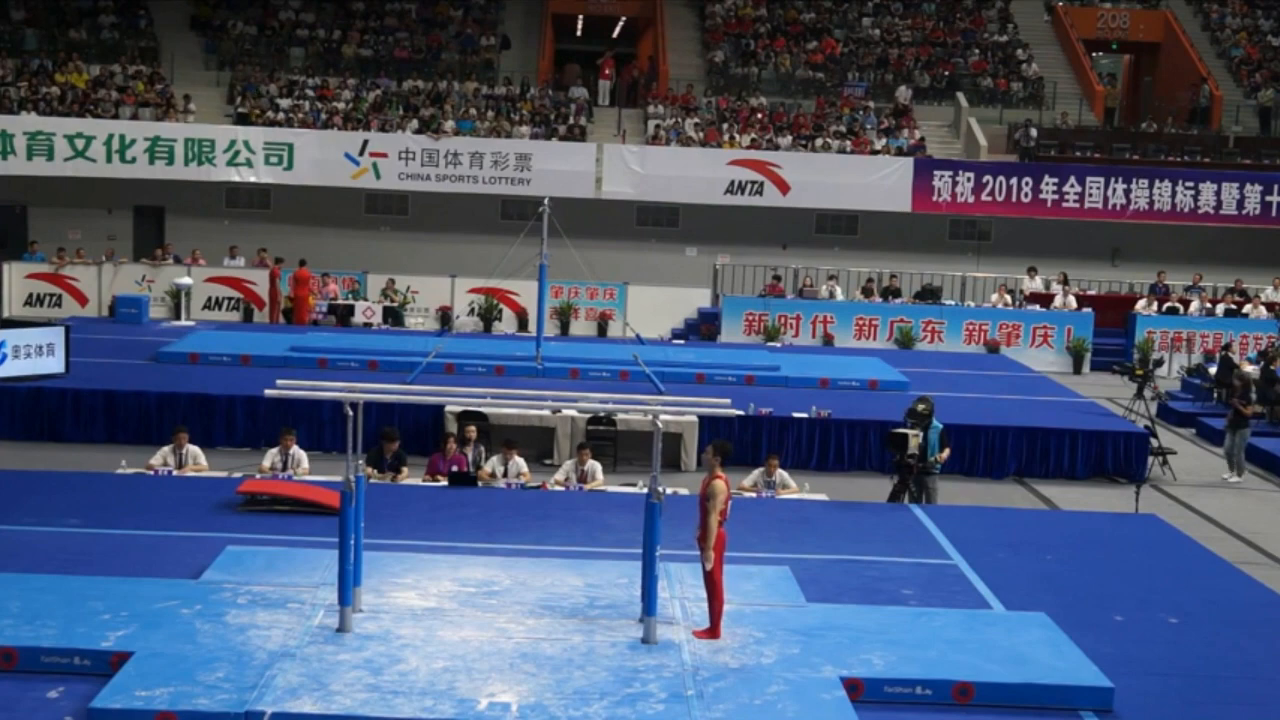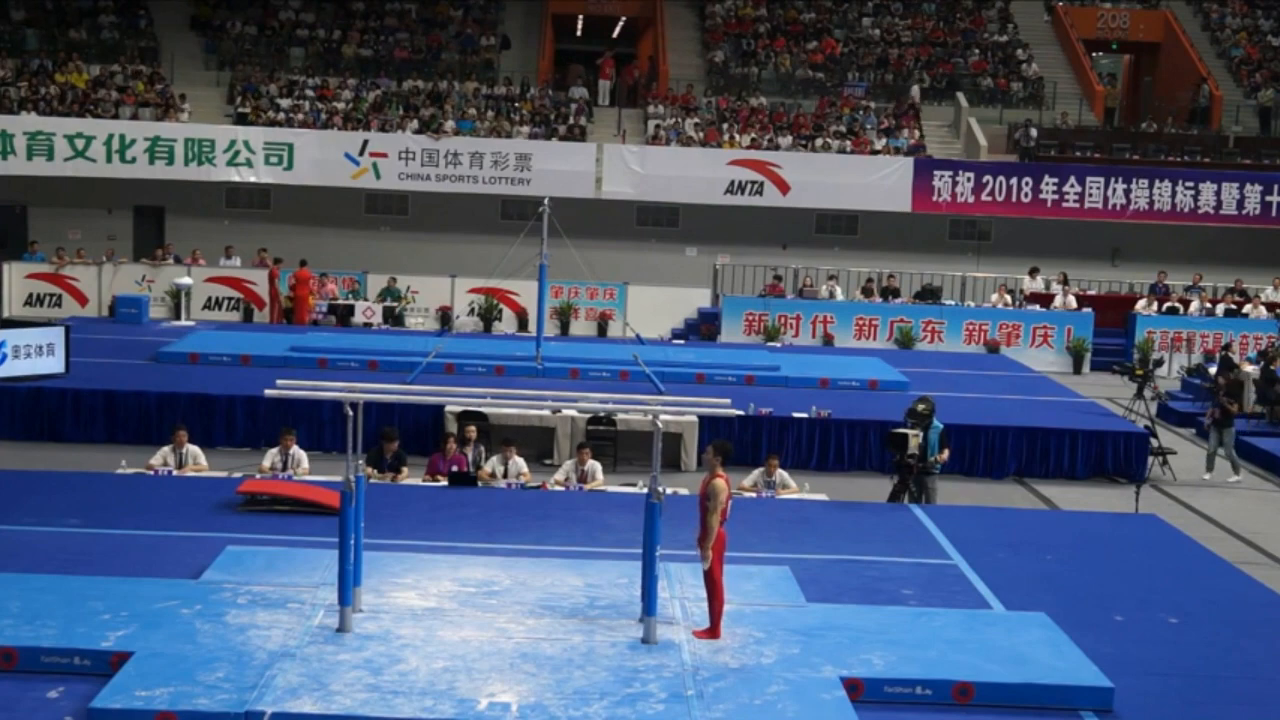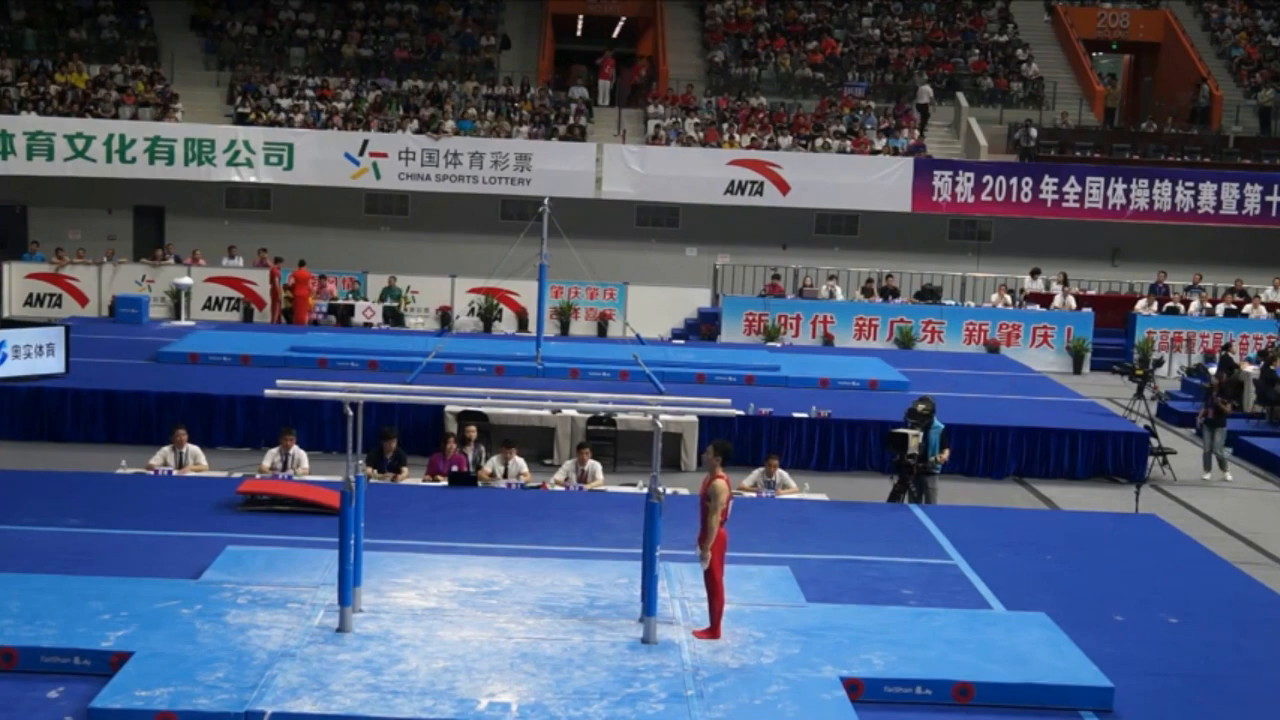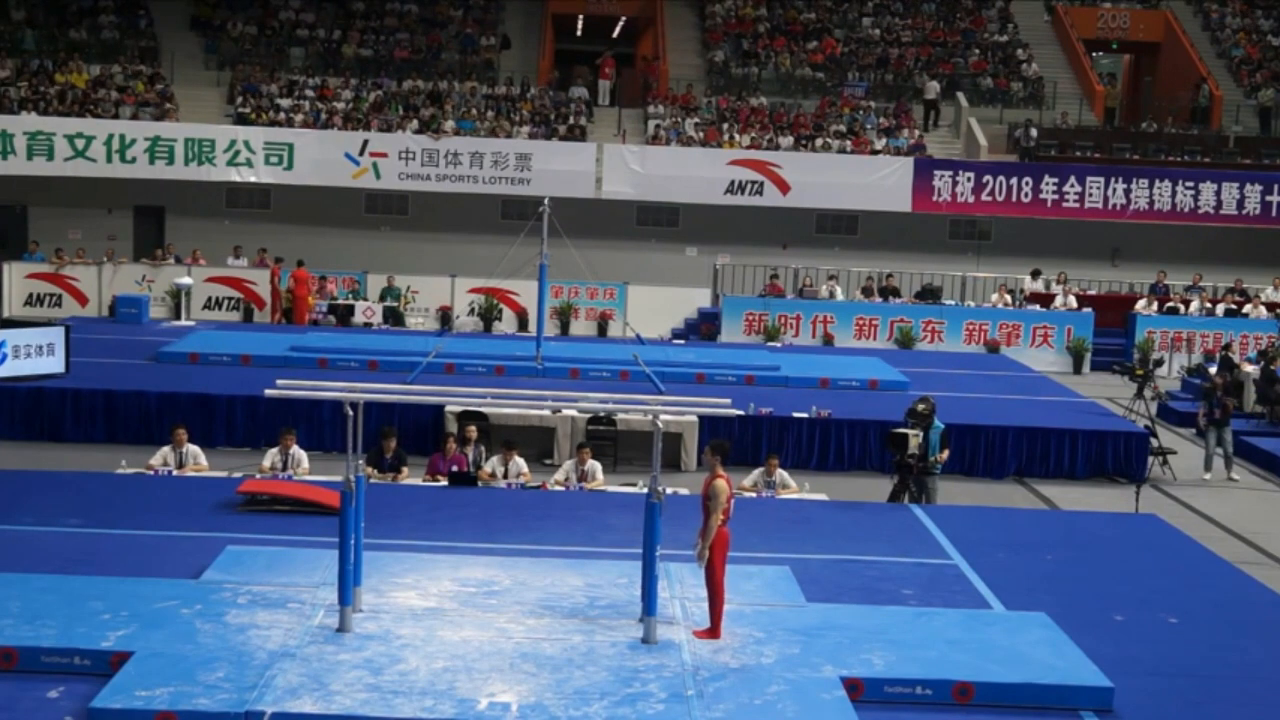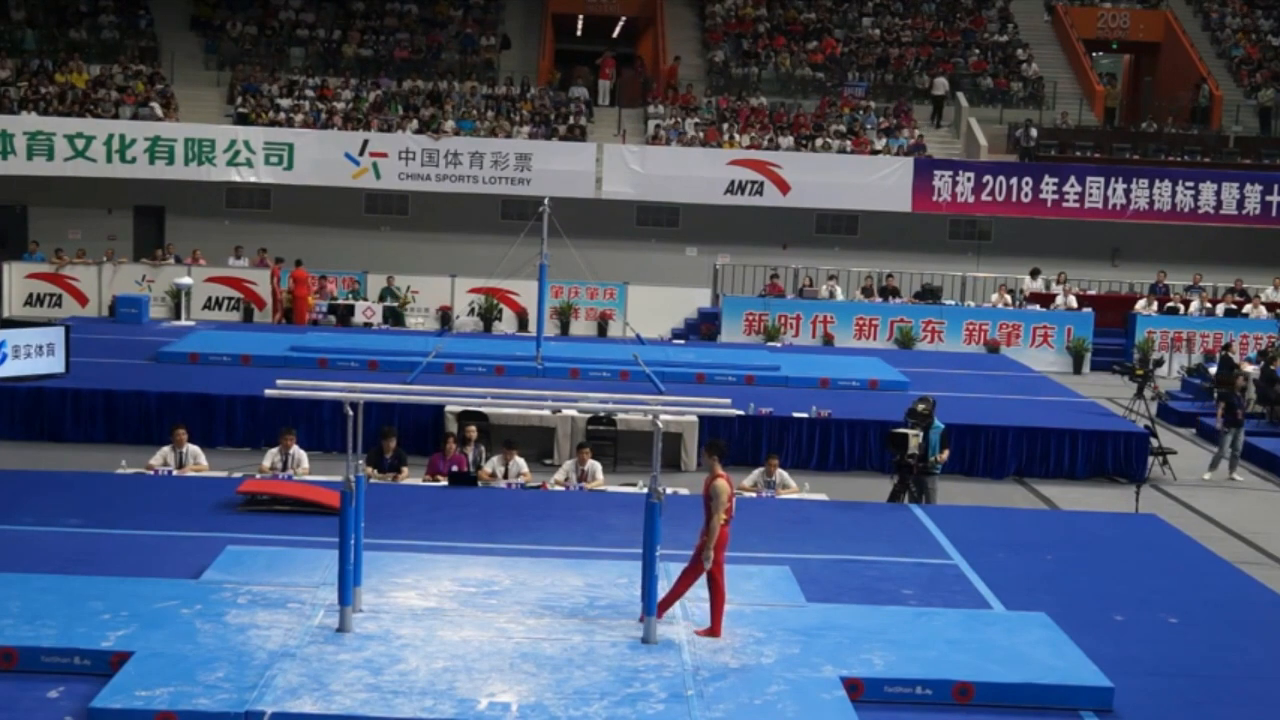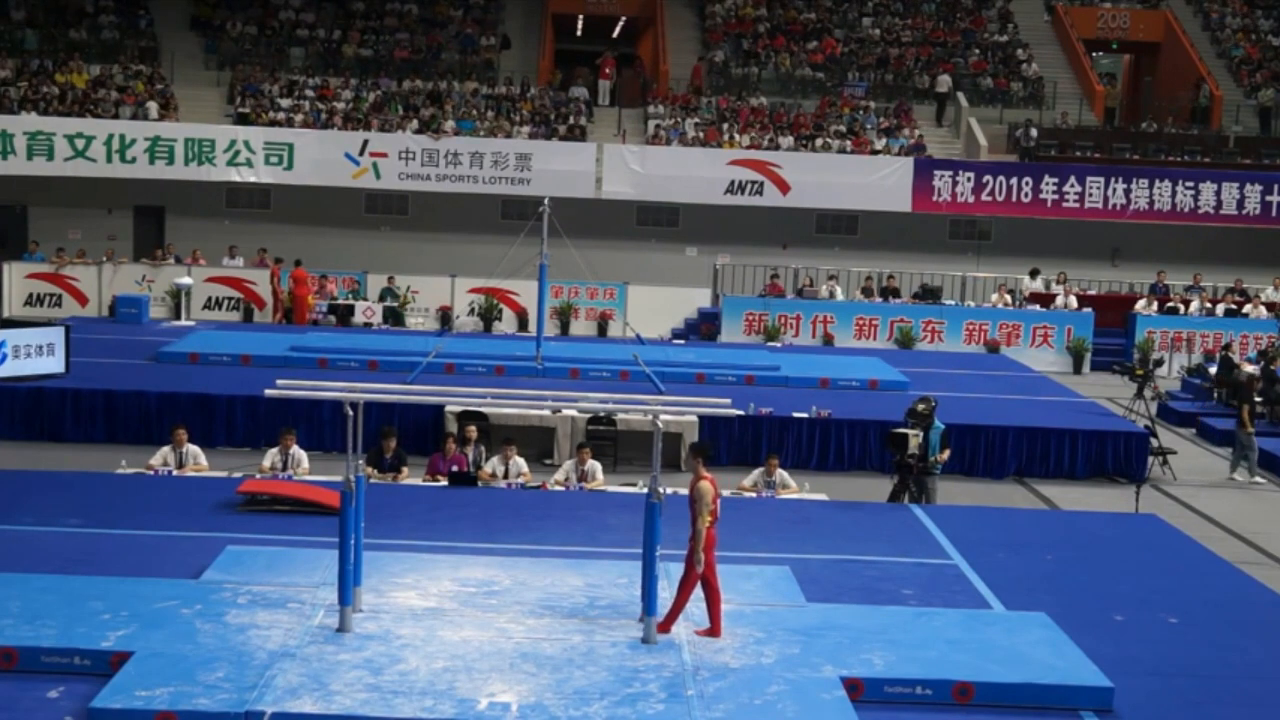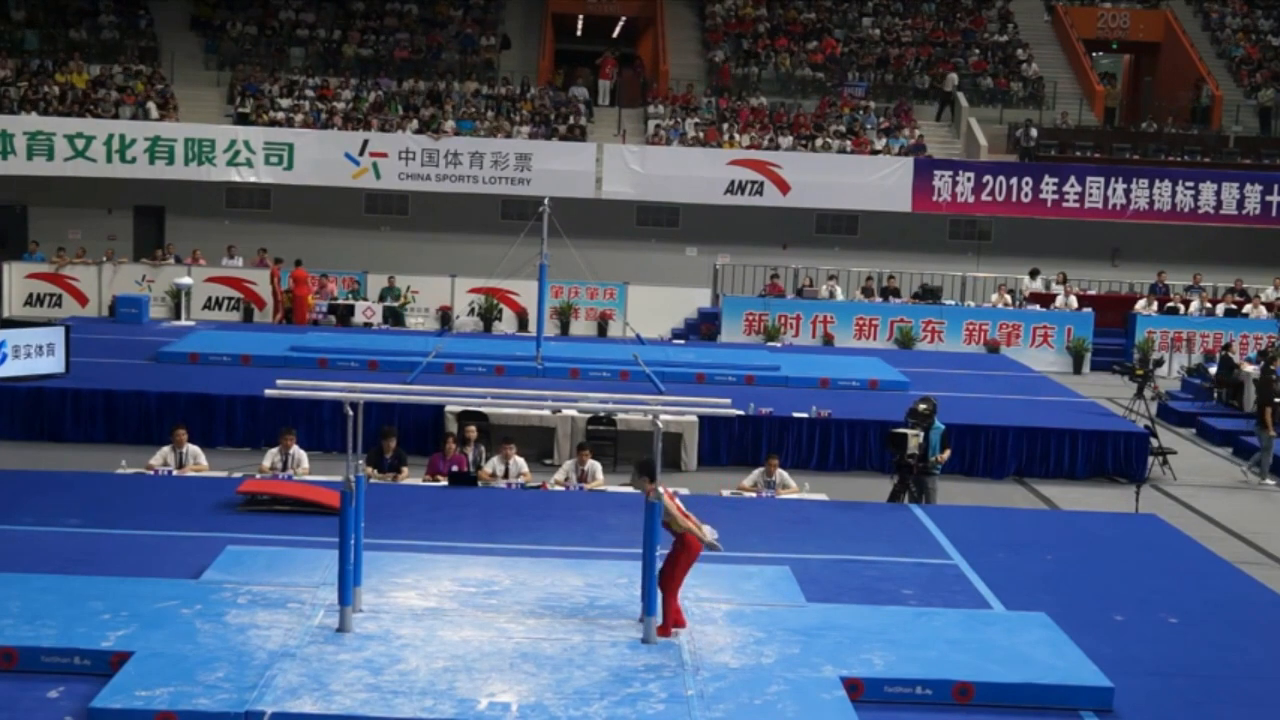
dt=0.5s
person 1, frame 1
left shoulder: (717, 484)
right shoulder: (710, 478)
left elbow: (714, 517)
left wrist: (709, 547)
right wrist: (701, 535)
left hip: (713, 537)
right hip: (708, 537)
left knee: (714, 584)
right knee: (710, 583)
left ankle: (714, 630)
right ankle: (712, 627)
person 1, frame 2
left shoulder: (717, 484)
right shoulder: (710, 478)
left elbow: (714, 517)
left wrist: (708, 547)
right wrist: (702, 540)
left hip: (714, 538)
right hip: (708, 536)
left knee: (714, 584)
right knee: (710, 584)
left ankle: (714, 630)
right ankle: (712, 627)
person 1, frame 3
left shoulder: (718, 484)
right shoulder: (711, 478)
left elbow: (715, 518)
left wrist: (707, 547)
right wrist: (702, 540)
left hip: (714, 538)
right hip: (709, 536)
left knee: (714, 584)
right knee: (711, 584)
left ankle: (714, 630)
right ankle: (713, 627)
person 1, frame 4
left shoulder: (718, 484)
right shoulder: (712, 478)
left elbow: (715, 518)
left wrist: (705, 547)
right wrist: (700, 537)
left hip: (716, 537)
right hip: (712, 535)
left knee: (714, 584)
right knee: (713, 583)
left ankle: (714, 630)
right ankle: (713, 627)
person 1, frame 5
left shoulder: (719, 484)
right shoulder: (714, 479)
left elbow: (717, 518)
left wrist: (709, 548)
right wrist: (704, 538)
left hip: (715, 536)
right hip: (713, 535)
left knee: (688, 576)
right knee: (716, 583)
left ankle: (658, 610)
right ankle: (715, 628)
person 1, frame 6
left shoulder: (702, 485)
right shoulder: (705, 480)
left elbow: (701, 521)
left wrist: (698, 551)
left hip: (702, 538)
right hip: (707, 536)
left knee: (687, 583)
right knee: (710, 583)
left ankle: (666, 624)
right ankle: (715, 627)
person 1, frame 7
right shoulder: (657, 492)
left elbow: (681, 522)
right elbow: (683, 514)
left wrist: (704, 540)
right wrist: (702, 531)
left hip: (689, 542)
right hip: (686, 540)
left knee: (670, 584)
right knee: (664, 579)
left ankle: (665, 628)
right ankle: (675, 618)
